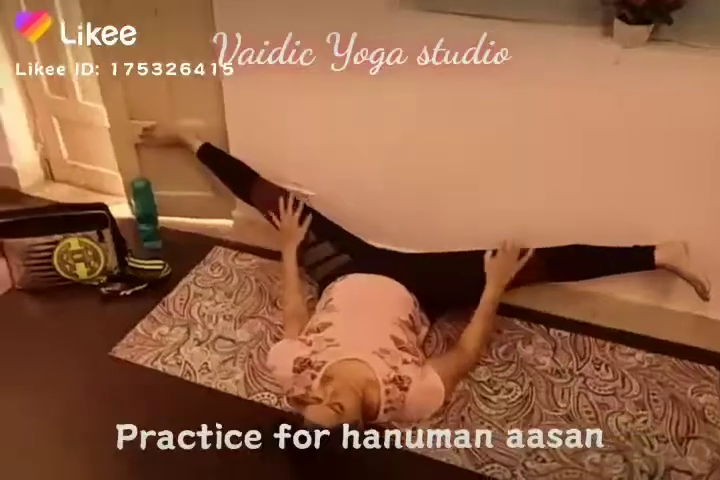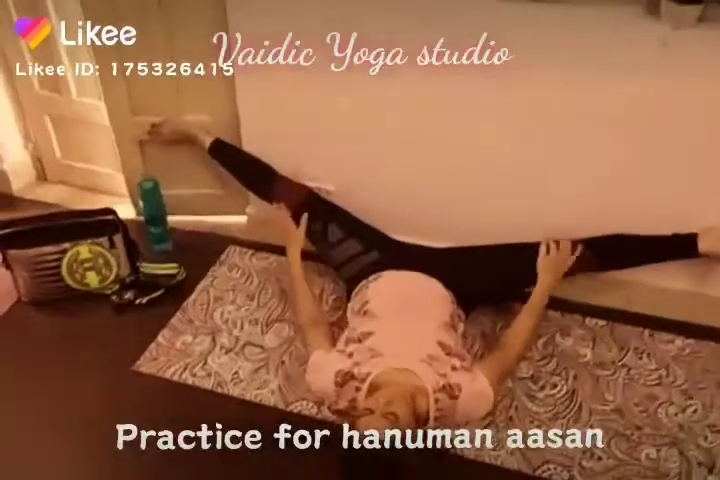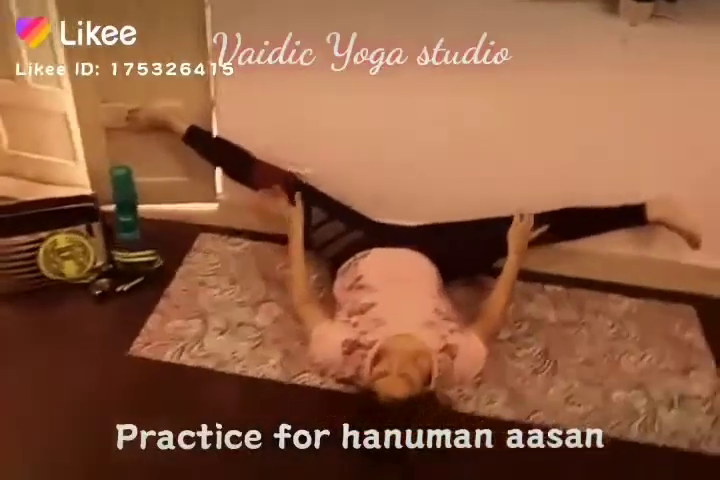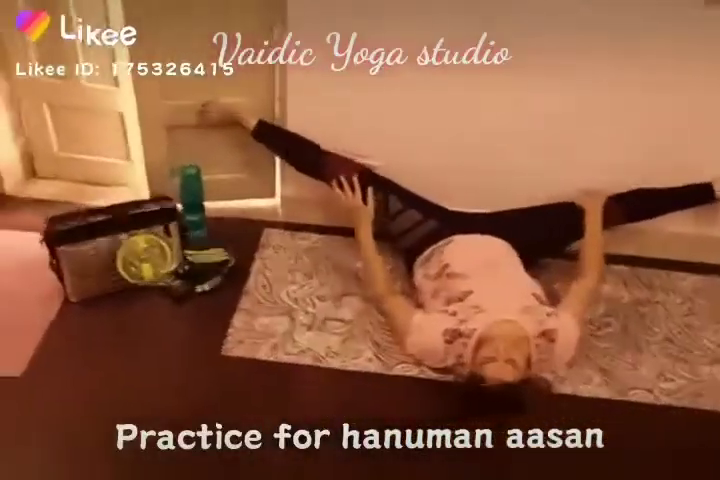
dt=0.7s
person 1, frame 1
left shoulder: (290, 369)
right shoulder: (411, 400)
left elbow: (294, 316)
right elbow: (466, 352)
left wrist: (289, 250)
right wrist: (496, 285)
left hip: (349, 276)
right hip: (409, 290)
left knee: (275, 200)
right knee: (525, 264)
person 1, frame 2
left shoulder: (331, 382)
right shoulder: (459, 402)
left elbow: (311, 323)
right elbow: (508, 352)
left wrist: (293, 251)
right wrist: (547, 283)
left hip: (381, 273)
right hip: (444, 284)
left knee: (294, 200)
right knee: (564, 255)
person 1, frame 3
left shoulder: (337, 354)
right shoulder: (458, 362)
left elbow: (303, 301)
right elbow: (490, 319)
left wrist: (295, 232)
right wrist: (516, 253)
left hip: (362, 253)
right hip: (423, 258)
left knee: (277, 184)
right knee: (531, 227)
person 1, frame 4
left shoulder: (435, 344)
right shoulder: (556, 346)
left elbow: (383, 294)
right elbow: (589, 278)
left wrist: (362, 224)
right wrist: (593, 213)
left hip: (438, 247)
right hip: (499, 244)
left knee: (350, 178)
right knee: (598, 210)
